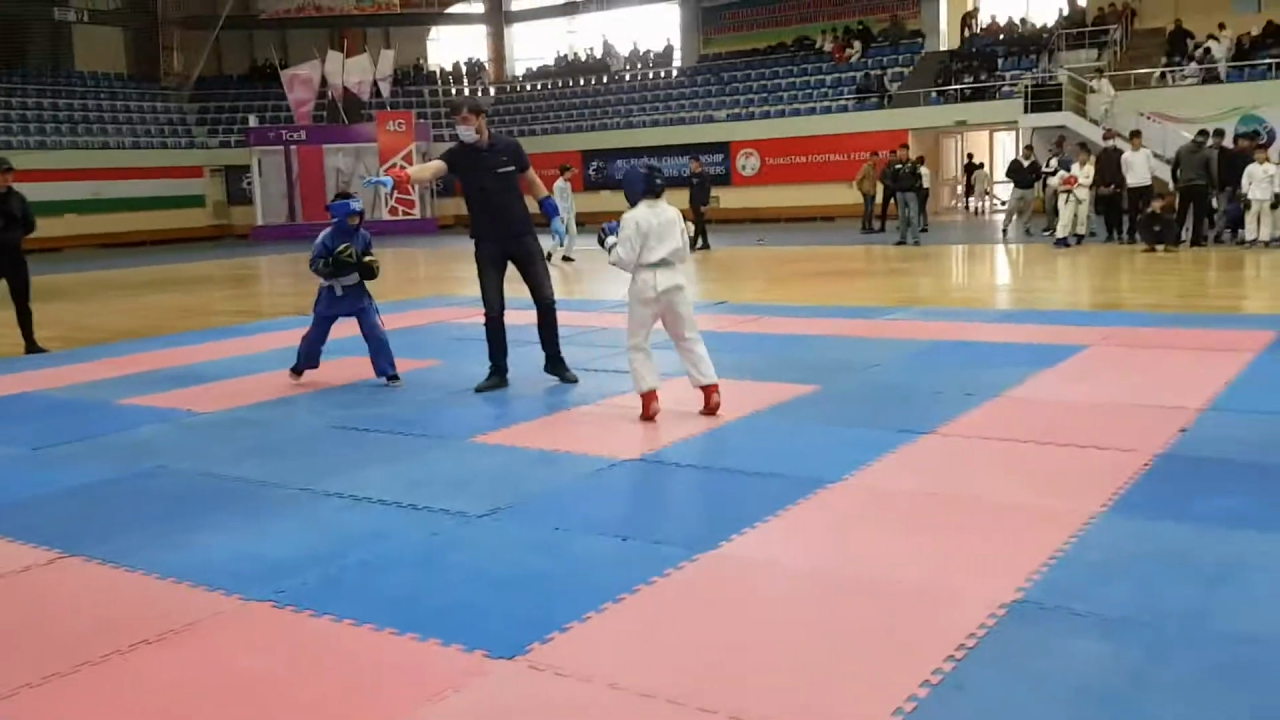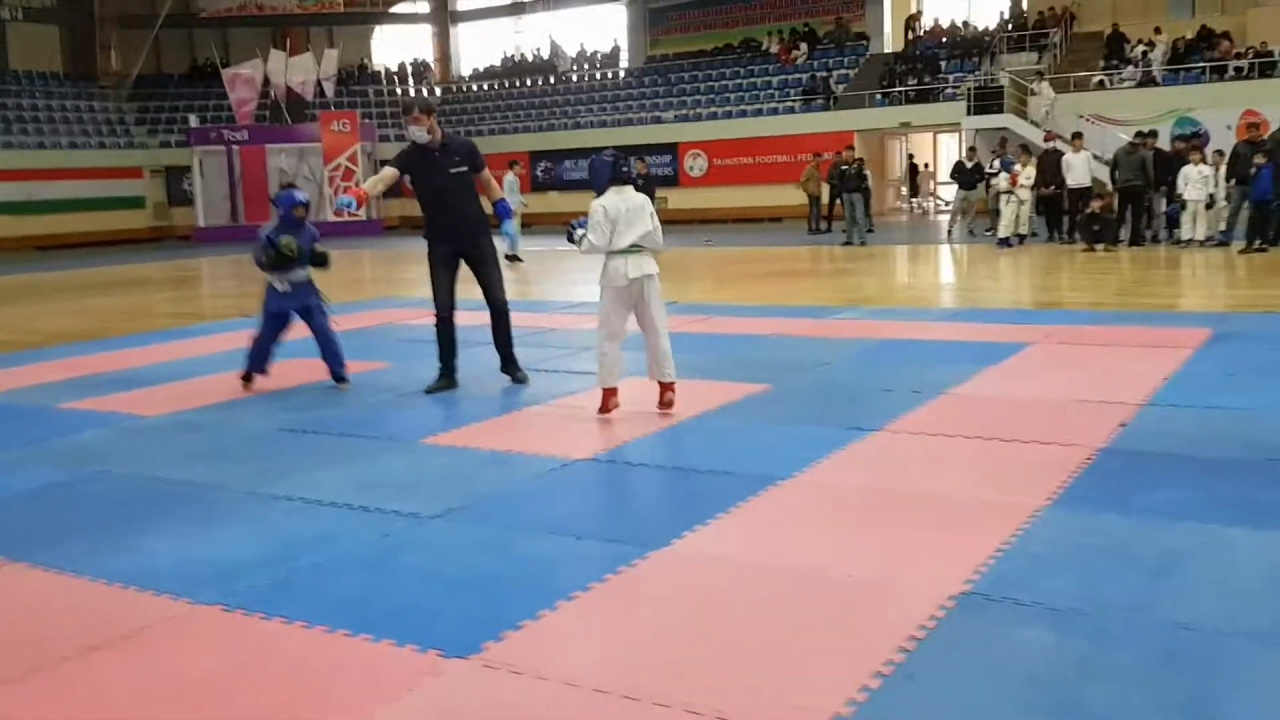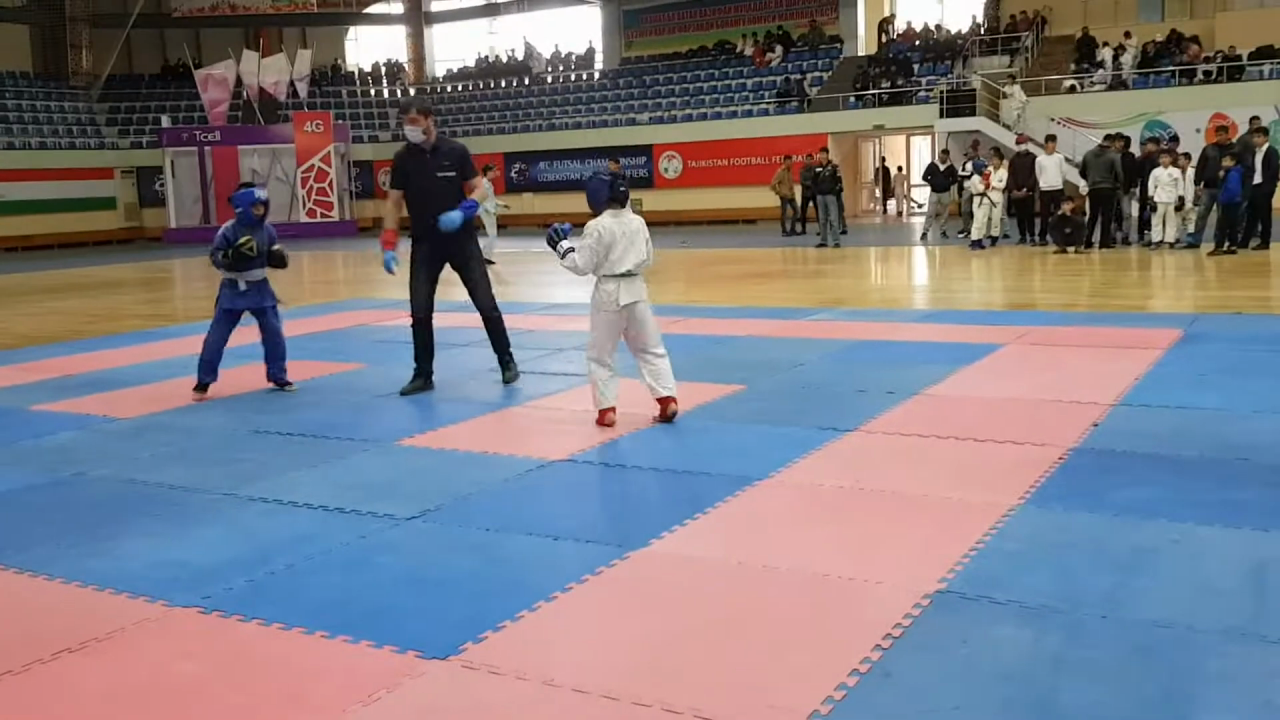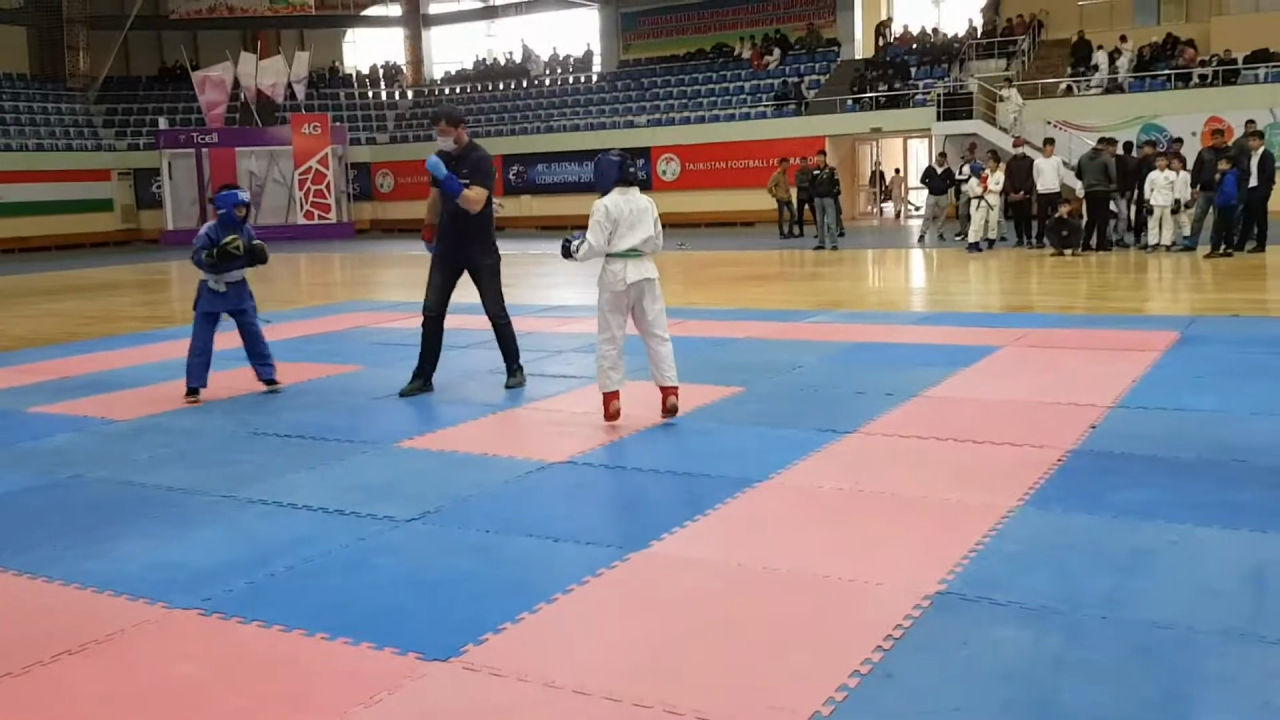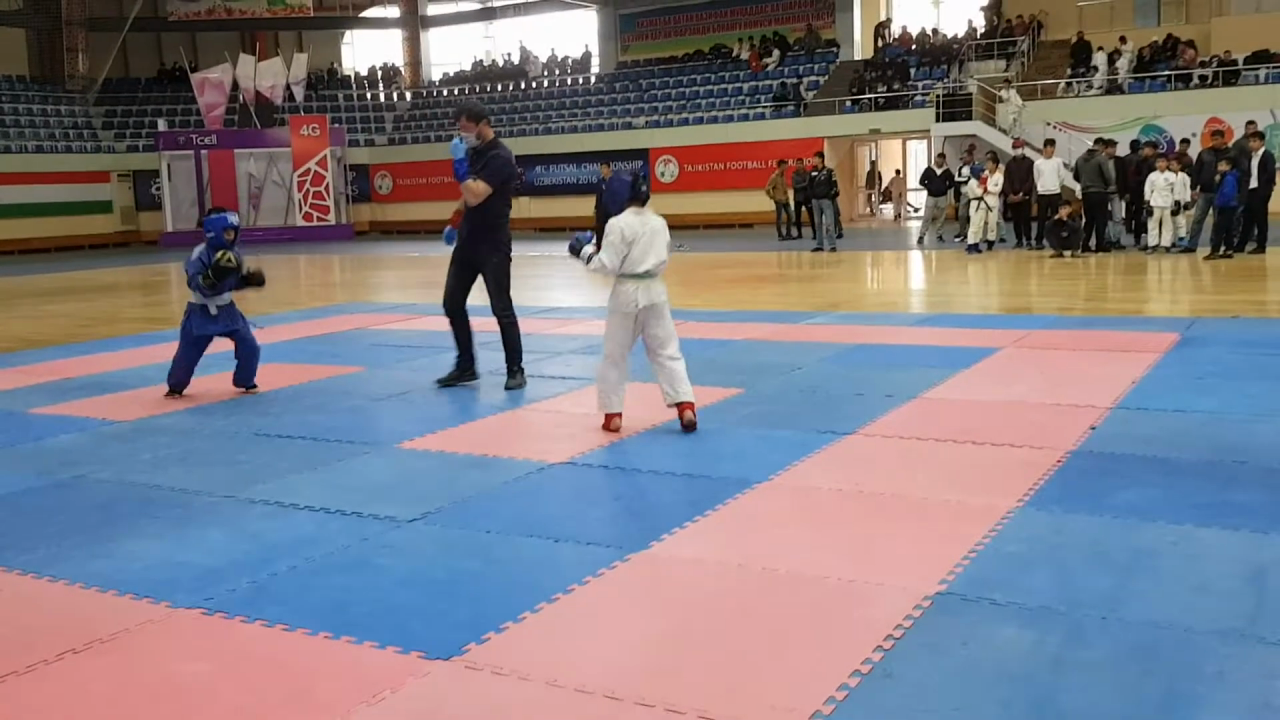
dt=0.2s
person 1, frame 1
left shoulder: (509, 146)
right shoulder: (458, 154)
left elbow: (532, 181)
right elbow: (428, 171)
left wrist: (553, 215)
right wrist: (397, 177)
left hip: (523, 235)
right hip: (487, 242)
left knee: (545, 300)
right knee: (493, 309)
left ankle: (555, 362)
right ankle: (498, 372)
person 1, frame 2
left shoulder: (463, 146)
right shoulder: (409, 155)
left elbow: (488, 181)
right elbow: (381, 180)
left wrist: (507, 216)
right wrist: (355, 196)
left hip: (475, 236)
right hip: (440, 242)
left knee: (498, 302)
right knee: (443, 310)
left ankle: (509, 363)
right ankle: (446, 374)
person 1, frame 3
left shoulder: (456, 151)
right shoulder: (402, 158)
left elbow: (480, 191)
right elbow: (393, 203)
left wrist: (462, 213)
right wrist: (388, 245)
left hip: (461, 240)
right hip: (424, 244)
left knee: (485, 303)
right knee: (420, 312)
left ankle: (507, 361)
right ankle: (422, 375)
person 1, frame 4
left shoulder: (480, 159)
right shoulder: (442, 158)
left elbow: (474, 204)
left wrist: (446, 177)
right wrist: (428, 234)
left hip: (480, 247)
right hip: (447, 246)
left knee: (495, 311)
right knee: (432, 312)
left ankle: (515, 369)
right ankle: (423, 377)
person 1, frame 5
left shoulder: (499, 158)
right shoulder: (473, 152)
left elbow: (473, 197)
left wrist: (459, 161)
right wrist: (455, 223)
left hip: (493, 244)
right hip: (468, 241)
left knee: (501, 309)
right knee: (452, 304)
left ankle: (515, 370)
right ankle: (465, 365)
person 2, frame 1
left shoulder: (632, 218)
right shoulder: (673, 214)
left elbow: (625, 258)
right elbow: (683, 252)
left wrist: (609, 242)
left hip: (645, 284)
right hip: (674, 281)
left knee: (638, 344)
right knee: (689, 338)
left ankle: (650, 399)
right ankle: (711, 391)
person 2, frame 2
left shoulder: (601, 205)
right shoulder: (643, 201)
left elbow: (596, 245)
right elbow: (657, 240)
left wrist: (579, 235)
left hip: (617, 272)
right hip: (646, 268)
left knee: (611, 335)
right knee: (656, 332)
left ankle: (610, 396)
right ankle: (667, 389)
person 2, frame 3
left shoulder: (596, 227)
right shoulder: (638, 222)
left elbow: (582, 265)
right elbow: (647, 260)
left wrist: (563, 246)
left hip: (609, 295)
right hip: (636, 291)
left knee: (600, 357)
right knee: (652, 351)
left ankle: (607, 410)
right ankle: (668, 400)
person 2, frame 4
left shoulder: (604, 206)
right shoulder: (648, 203)
left elbow: (595, 247)
right elbow: (656, 244)
left wrist: (575, 248)
left hip: (615, 275)
right hip: (644, 272)
left knee: (610, 339)
right knee: (658, 333)
left ankle: (612, 399)
right ankle: (669, 395)
person 2, frame 5
left shoulder: (618, 225)
right shoulder: (660, 223)
left elbow: (608, 266)
left wrist: (586, 253)
left hip: (627, 295)
right hip: (654, 293)
left knee: (614, 357)
right knee: (668, 354)
left ankle: (612, 414)
right ankle: (686, 408)
person 3, frame 1
left shoulder: (362, 235)
right shoulder: (326, 238)
right elbow: (315, 265)
left wrist: (370, 264)
right wrist: (334, 263)
left hip: (356, 291)
right hip: (332, 293)
left knee: (375, 333)
right knee: (316, 333)
left ankle: (389, 372)
right ankle: (301, 366)
person 3, frame 2
left shoulder: (309, 230)
right shoulder: (272, 232)
left elbow: (316, 256)
right elbow: (260, 259)
left wrist: (321, 257)
right wrist: (276, 257)
left hip: (304, 289)
right hip: (280, 290)
left knee: (324, 331)
right knee: (268, 335)
left ankle: (339, 373)
right ankle: (252, 370)
person 3, frame 3
left shoulder: (267, 230)
right shoulder: (229, 231)
left elbow: (271, 257)
right elbow: (215, 258)
left wrist: (277, 257)
right wrist: (233, 256)
left hip: (259, 288)
right hip: (233, 290)
left knee: (273, 333)
right knee: (217, 336)
left ankle: (278, 377)
right ankle: (203, 381)
person 3, frame 4
left shoulder: (246, 230)
right shoulder: (209, 231)
left elbow: (249, 260)
right elbow: (198, 258)
left wrist: (257, 255)
right wrist: (219, 254)
left hip: (238, 289)
right hip: (212, 292)
left knee: (253, 334)
right knee: (202, 339)
left ankle: (267, 376)
right ankle: (193, 386)
person 3, frame 5
left shoulder: (232, 252)
right shoulder: (200, 255)
right elbow: (196, 284)
left wrist: (249, 279)
right wrist: (215, 274)
left hip: (227, 309)
right hip: (202, 312)
left knee: (250, 347)
right knee: (188, 352)
left ankle: (245, 381)
right ankle: (176, 385)
